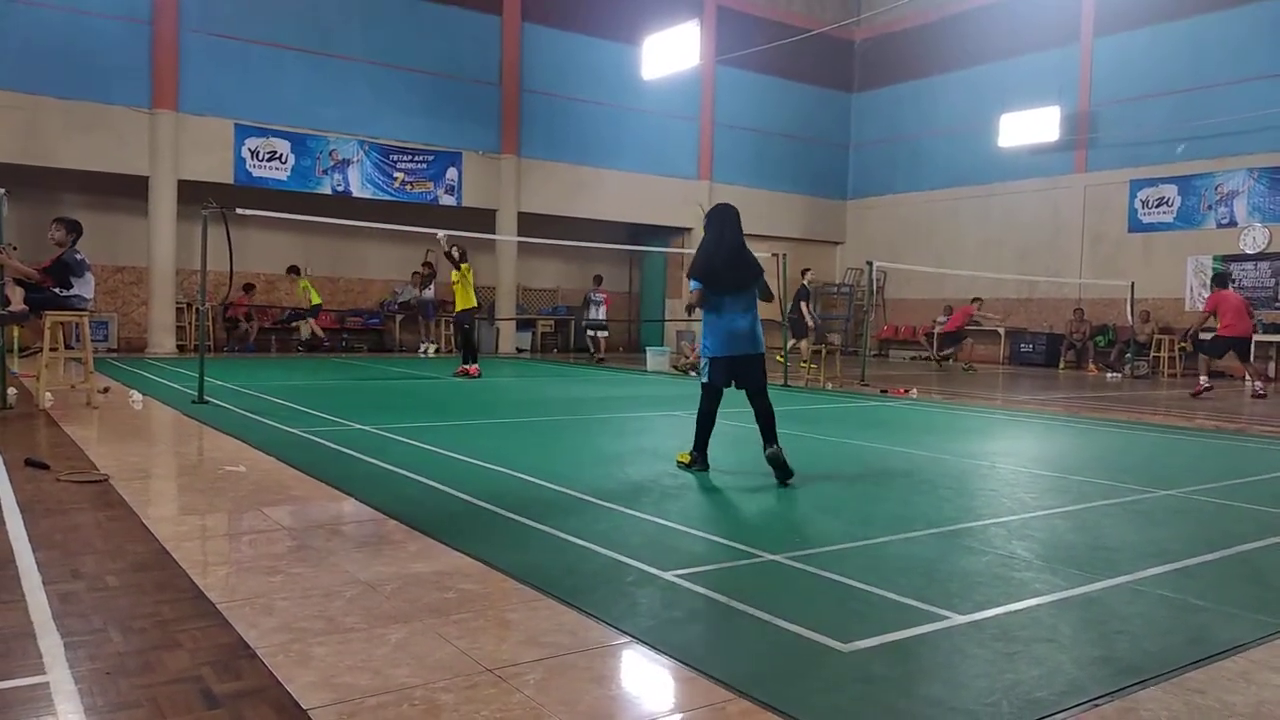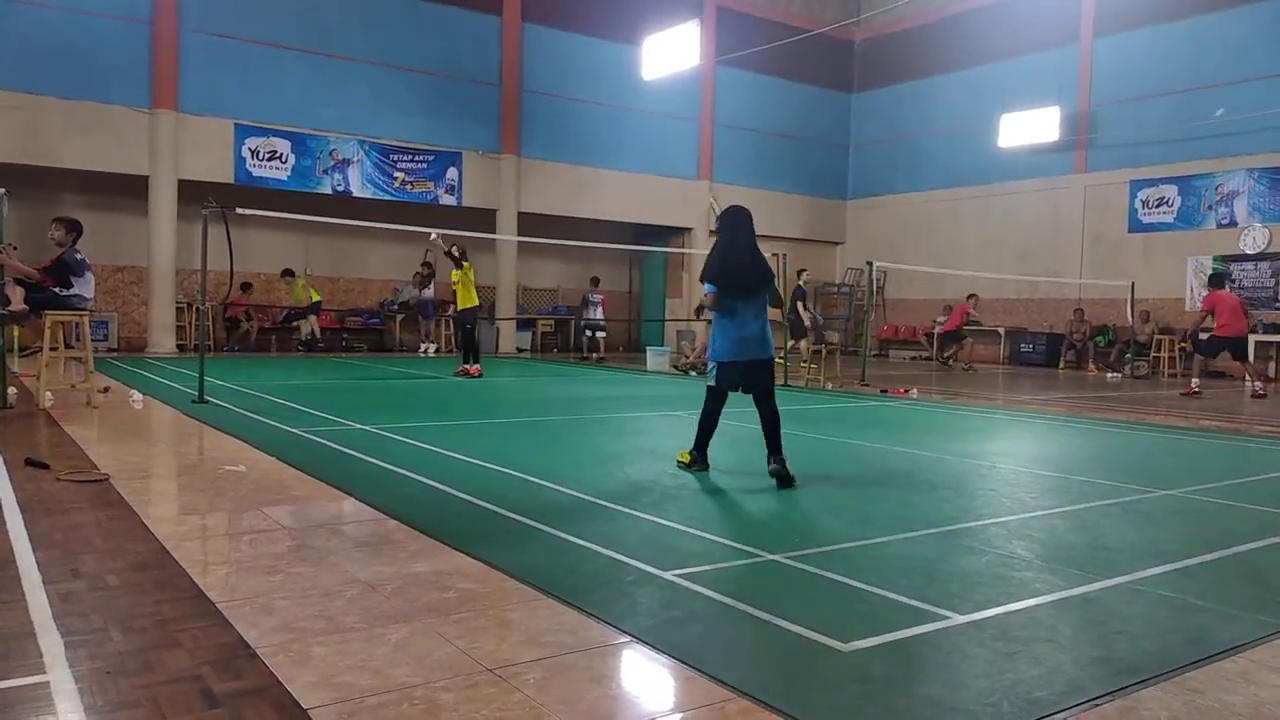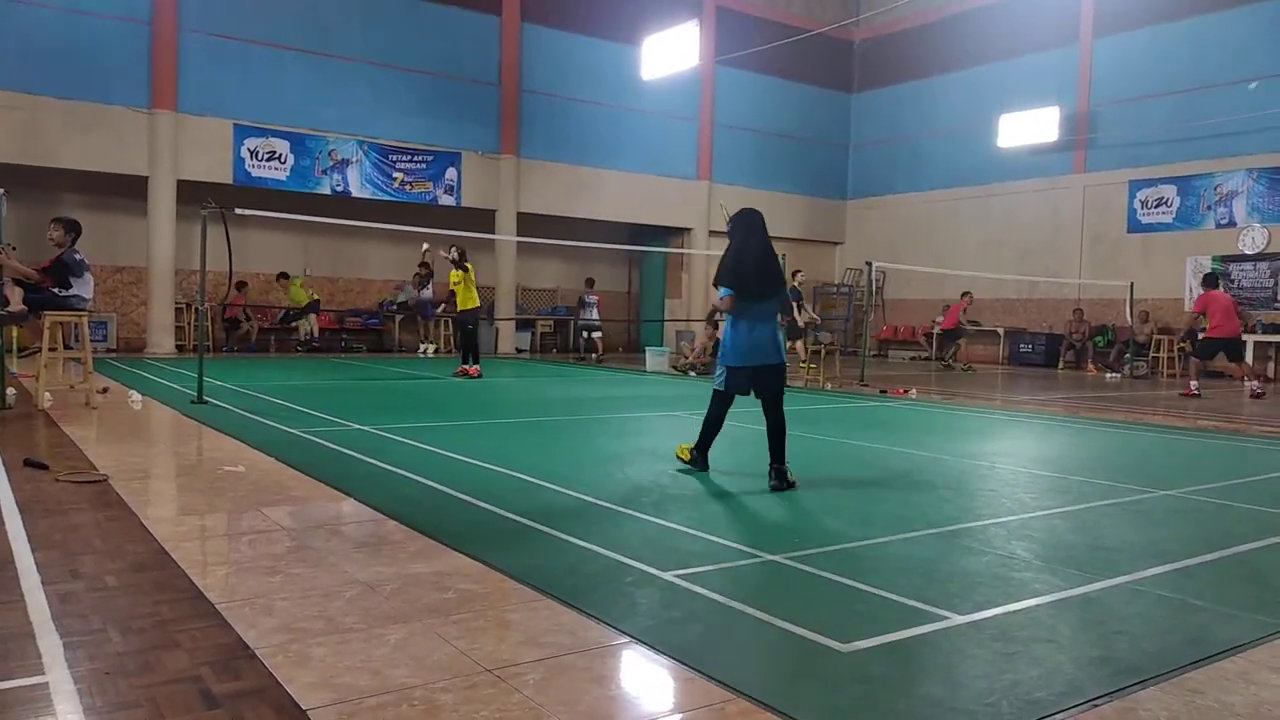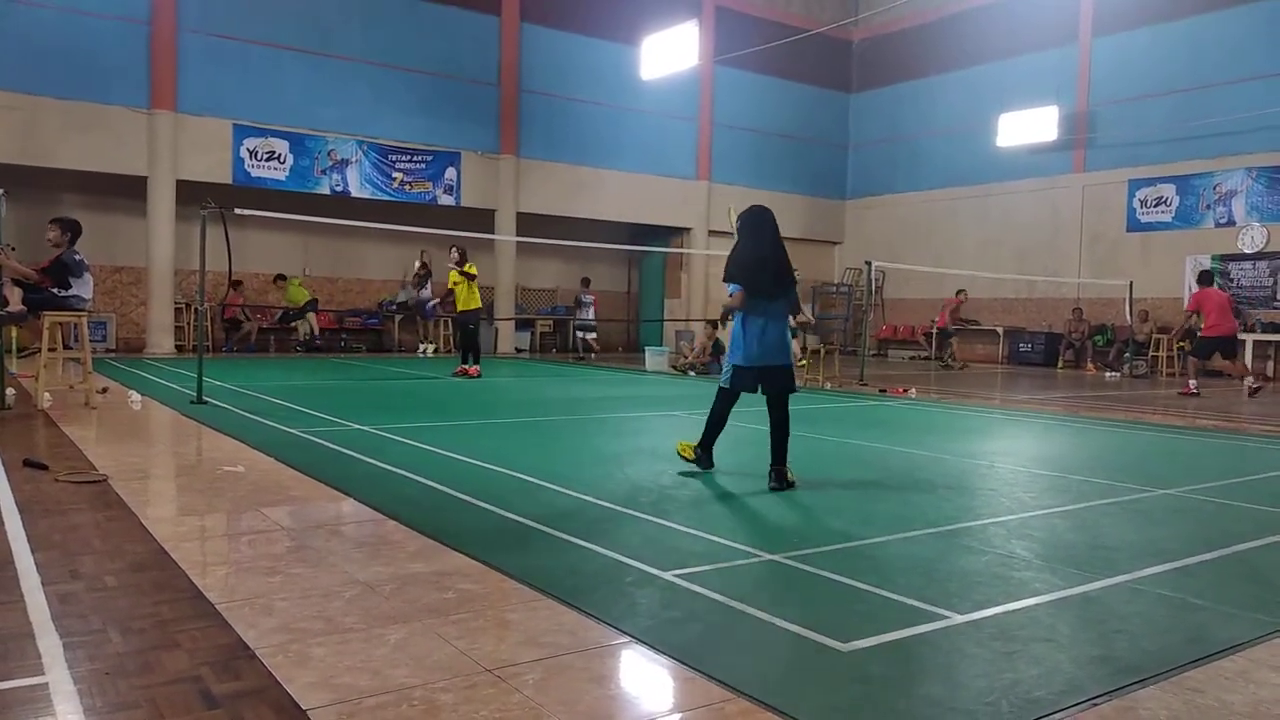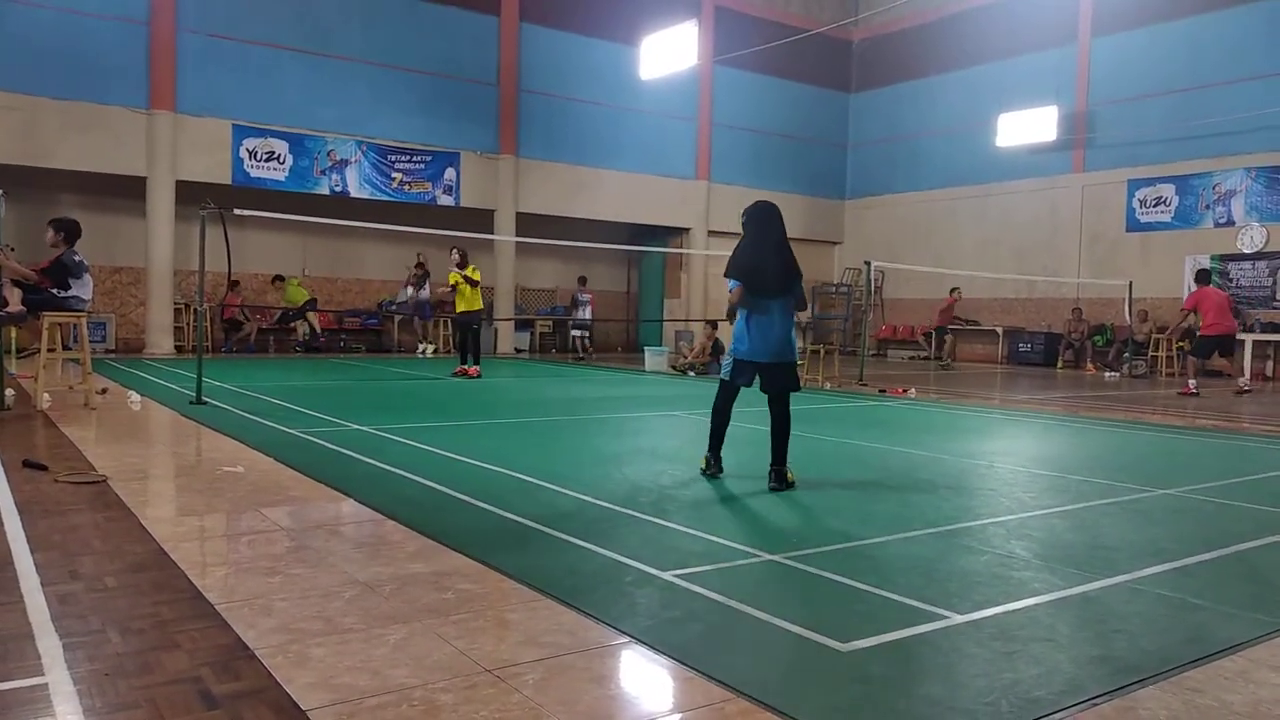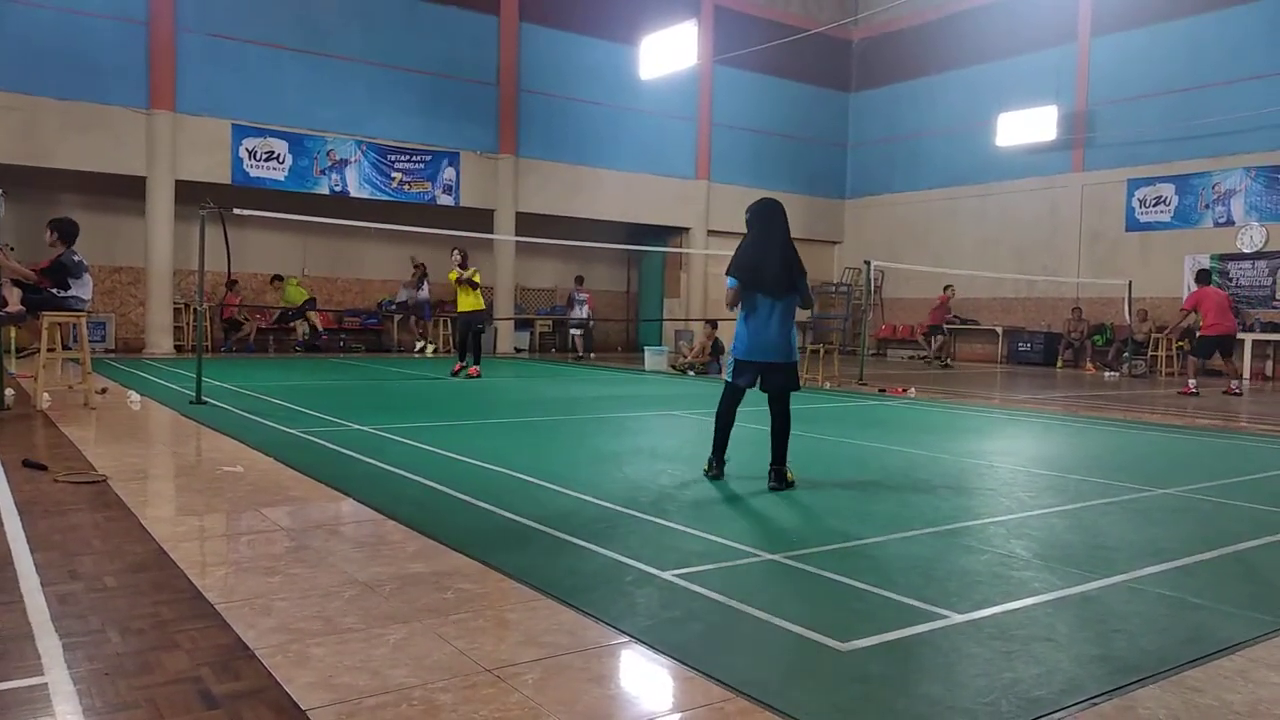
dt=0.1s
person 1, frame 1
left shoulder: (705, 258)
right shoulder: (747, 260)
left elbow: (697, 299)
right elbow: (768, 295)
left wrist: (692, 303)
left hip: (718, 341)
right hip: (749, 339)
left knee: (710, 398)
right knee: (759, 398)
left ankle: (698, 455)
right ankle: (773, 449)
person 1, frame 2
left shoulder: (719, 261)
right shoulder: (759, 262)
left elbow: (712, 302)
right elbow: (777, 303)
left wrist: (703, 302)
left hip: (727, 344)
right hip: (759, 344)
left knee: (715, 400)
right knee: (767, 403)
left ankle: (698, 455)
right ankle: (776, 461)
person 1, frame 3
left shoulder: (732, 262)
right shoulder: (772, 266)
left elbow: (729, 305)
right elbow: (786, 308)
left wrist: (717, 307)
left hip: (738, 349)
right hip: (770, 349)
left knee: (720, 403)
right knee: (773, 408)
left ankle: (699, 454)
right ankle: (778, 469)
person 1, frame 4
left shoulder: (741, 259)
right shoulder: (782, 264)
left elbow: (739, 302)
right elbow: (794, 309)
left wrist: (727, 306)
left hip: (747, 348)
right hip: (778, 350)
left knee: (725, 400)
right knee: (778, 408)
left ankle: (703, 452)
right ankle: (778, 470)
person 1, frame 5
left shoulder: (744, 256)
right shoulder: (787, 261)
left elbow: (736, 300)
right elbow: (801, 304)
left wrist: (731, 309)
left hip: (748, 344)
right hip: (781, 346)
left knee: (725, 397)
right knee: (779, 407)
left ankle: (713, 459)
right ankle: (777, 471)
person 1, frame 6
left shoulder: (747, 254)
right shoulder: (790, 259)
left elbow: (732, 300)
right elbow: (807, 302)
left wrist: (733, 300)
left hip: (748, 343)
right hip: (782, 346)
left knee: (729, 401)
right knee: (779, 407)
left ankle: (716, 461)
right ankle: (778, 471)
